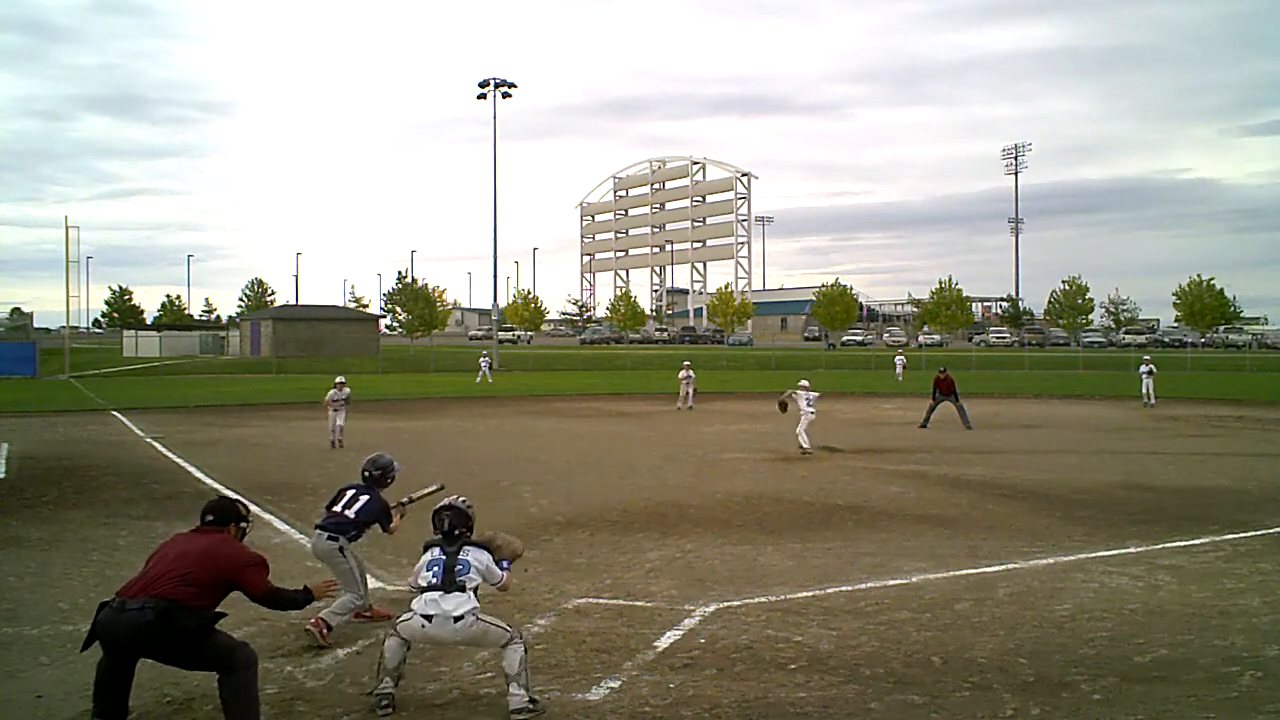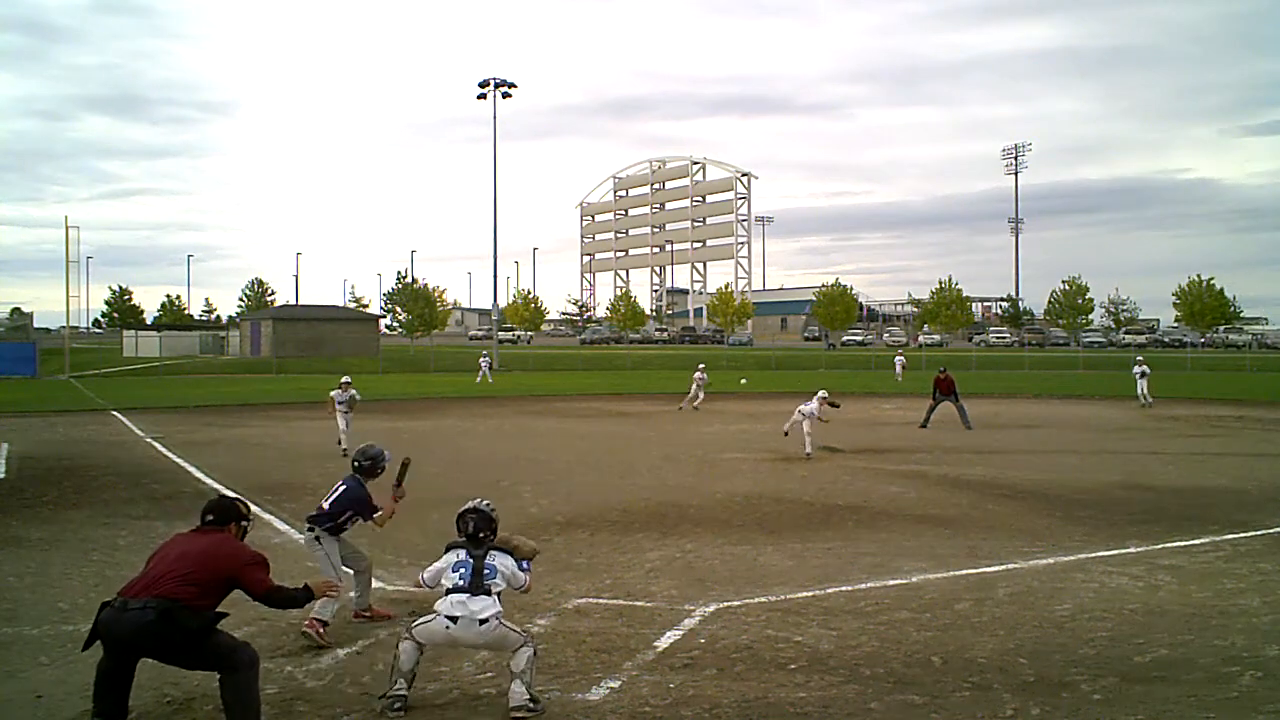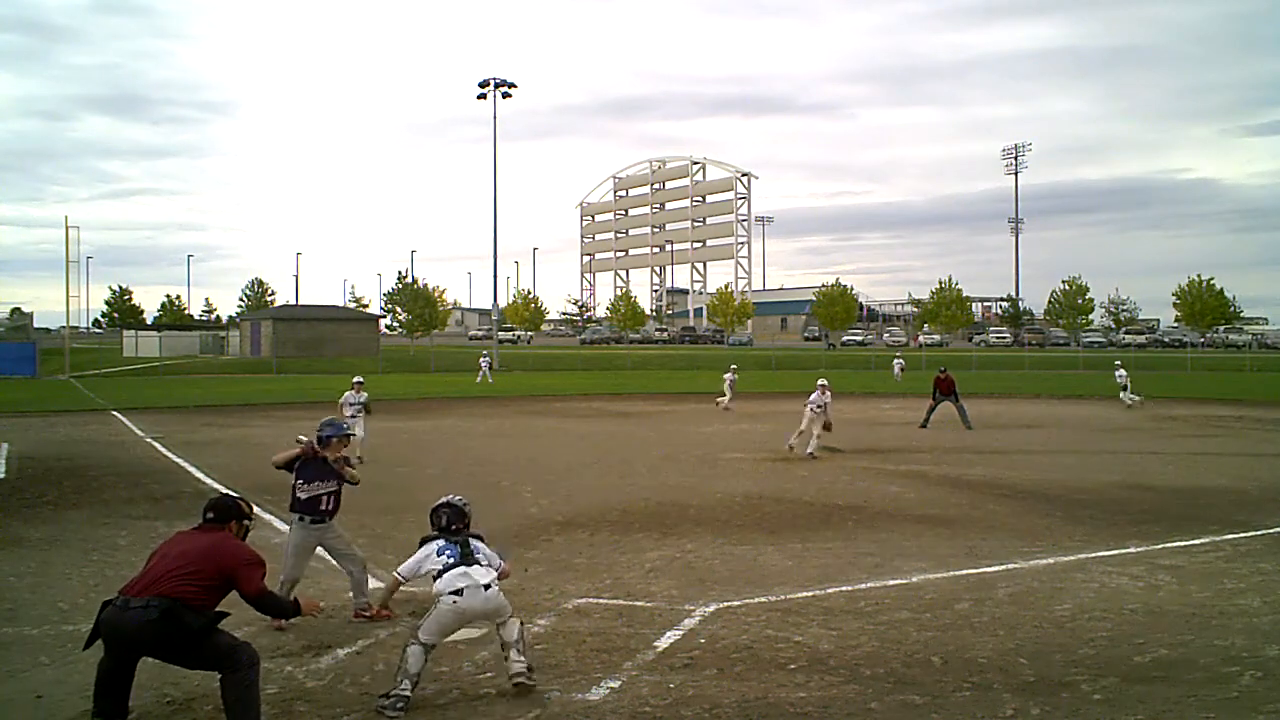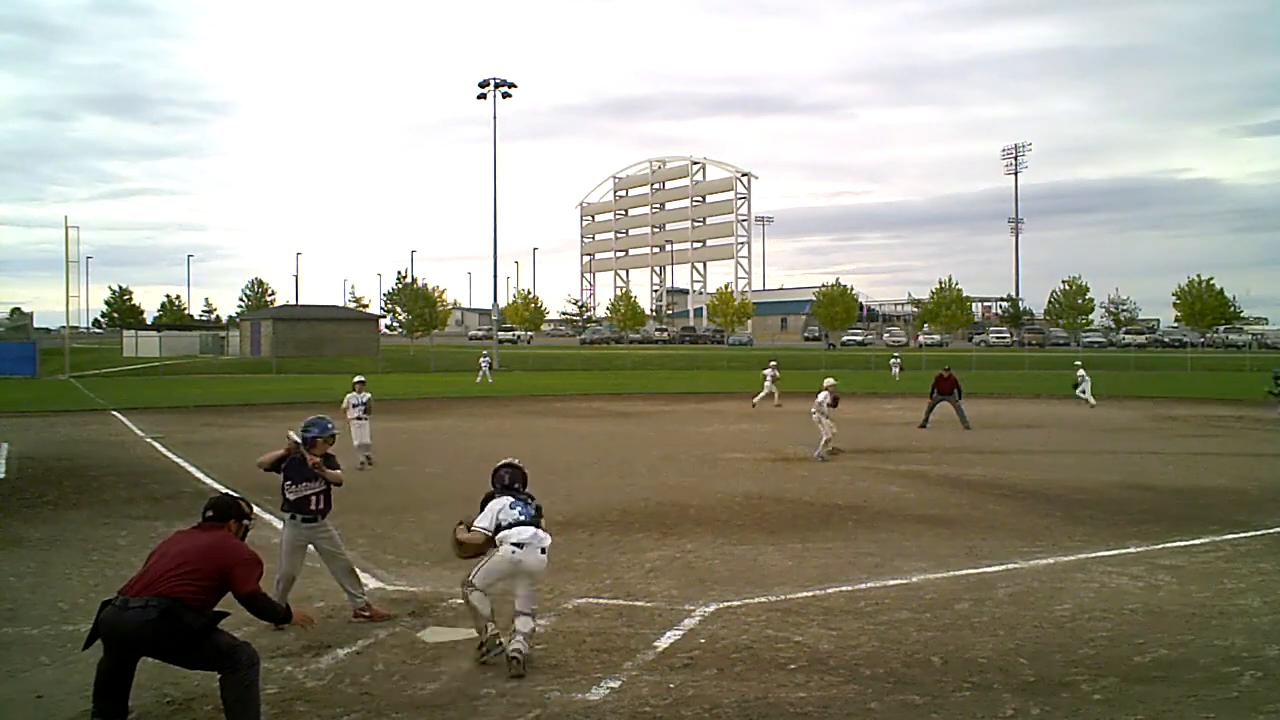
dt=0.4s
person 1, frame 1
left shoulder: (175, 541)
right shoulder: (235, 552)
right elbow: (268, 596)
right wrist: (308, 595)
left hip: (112, 619)
right hip: (153, 624)
left knee: (118, 654)
right knee: (240, 660)
person 1, frame 2
left shoulder: (175, 541)
right shoulder: (236, 551)
right elbow: (269, 595)
right wrist: (309, 593)
left hip: (114, 619)
right hip: (155, 624)
left knee: (118, 654)
right knee: (241, 660)
person 1, frame 3
left shoulder: (176, 539)
right shoulder: (237, 550)
right elbow: (259, 598)
right wrist: (296, 607)
left hip: (115, 618)
right hip: (157, 622)
left knee: (119, 654)
right knee: (242, 660)
person 1, frame 4
left shoulder: (175, 539)
right shoulder: (236, 549)
right elbow: (253, 599)
right wrist: (286, 615)
left hip: (114, 617)
right hip: (157, 622)
left knee: (118, 654)
right knee: (241, 660)
person 2, frame 1
left shoulder: (430, 554)
right shoulder: (480, 554)
left elbow: (414, 584)
right elbow: (504, 585)
right wrist: (506, 562)
left hip: (426, 624)
right hip: (464, 624)
left knee: (397, 634)
right knee: (513, 640)
left ankle: (384, 694)
right ankle: (519, 702)
person 2, frame 2
left shoulder: (451, 556)
right shoulder: (503, 559)
left elbow: (422, 582)
right elbow: (525, 586)
right wrist: (525, 562)
left hip: (448, 625)
right hip: (485, 627)
left knee: (411, 636)
right knee: (525, 644)
left ankle: (397, 697)
right ankle: (520, 700)
person 2, frame 3
left shoulder: (429, 548)
right shoulder: (478, 544)
left elbow: (396, 579)
right elbow: (503, 572)
left wrist: (383, 602)
left hip: (454, 601)
right hip: (488, 595)
left knee: (421, 641)
right knee: (508, 618)
left ankle: (400, 696)
right ankle: (518, 668)
person 2, frame 4
left shoulder: (496, 503)
right shoulder: (531, 503)
left elbow: (477, 538)
left wrist: (461, 536)
left hip: (511, 552)
right hip: (538, 556)
left knee: (472, 586)
right knee: (524, 610)
left ankle: (490, 637)
right ankle: (518, 651)
person 3, frame 1
left shoulder: (349, 488)
right shoulder: (379, 503)
right elbow: (390, 529)
right wrist: (398, 514)
left hip: (319, 538)
right hip: (335, 544)
left knee: (358, 569)
right knee: (355, 594)
left ankle: (363, 609)
right ankle: (321, 623)
person 3, frame 2
left shoulder: (351, 482)
right shoulder: (358, 491)
right elbow: (379, 521)
right wrist: (393, 500)
left hip: (332, 536)
right hip: (321, 536)
left knee: (363, 563)
right knee: (337, 580)
left ankle: (363, 608)
right ankle: (314, 624)
person 3, frame 3
left shoulder: (342, 461)
right shoulder: (302, 460)
left elbow: (355, 479)
right elbow: (275, 461)
left wrist: (340, 466)
right wrist: (300, 451)
left hip: (327, 526)
right hip: (302, 526)
left knee: (357, 564)
right knee: (291, 574)
left ankle: (363, 608)
person 3, frame 4
left shoulder: (327, 460)
right shoulder: (289, 459)
left elbow: (339, 480)
right elbow: (260, 463)
left wrist: (322, 470)
right wrist: (284, 450)
left hip: (321, 525)
right hip: (294, 525)
left knee: (344, 565)
right knee: (287, 572)
left ankle: (362, 607)
